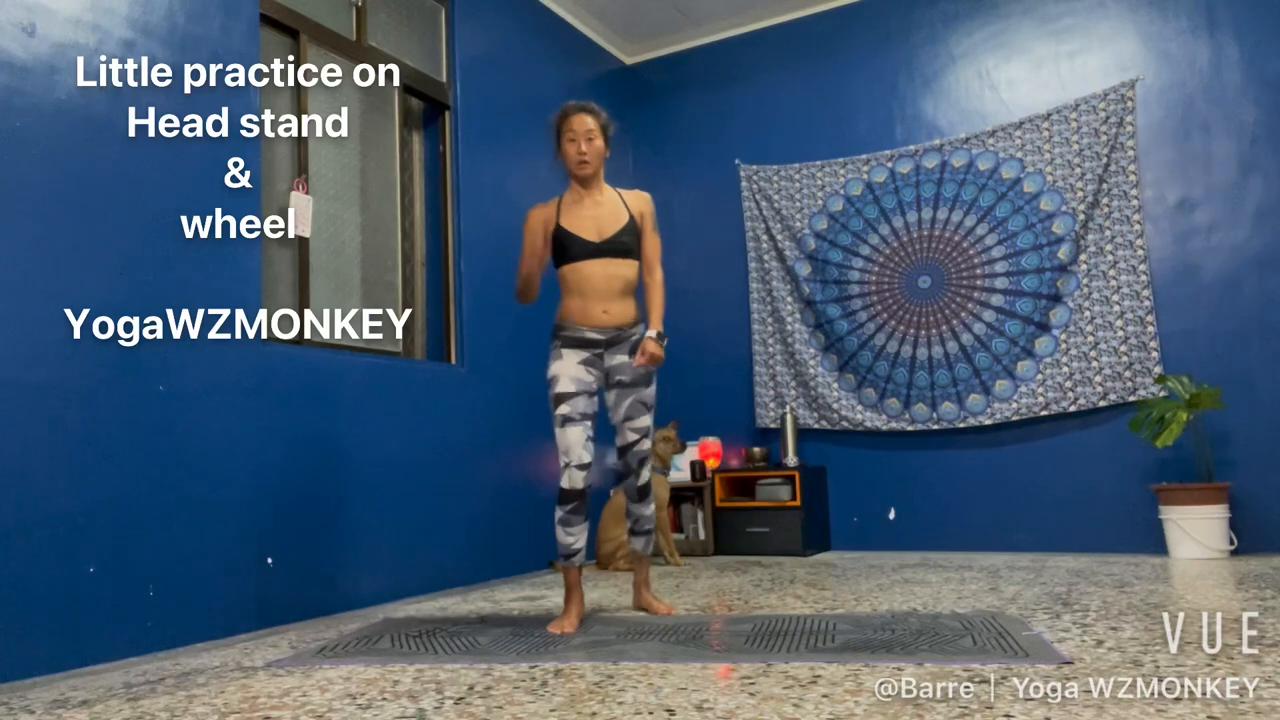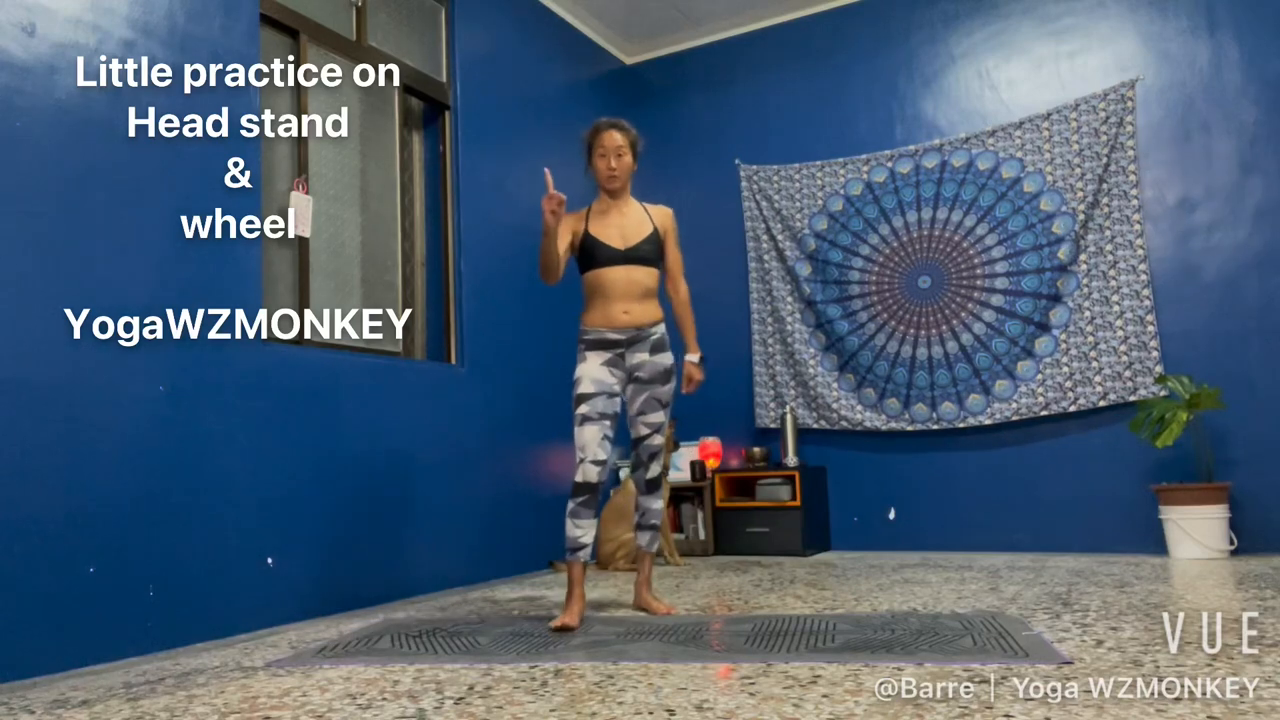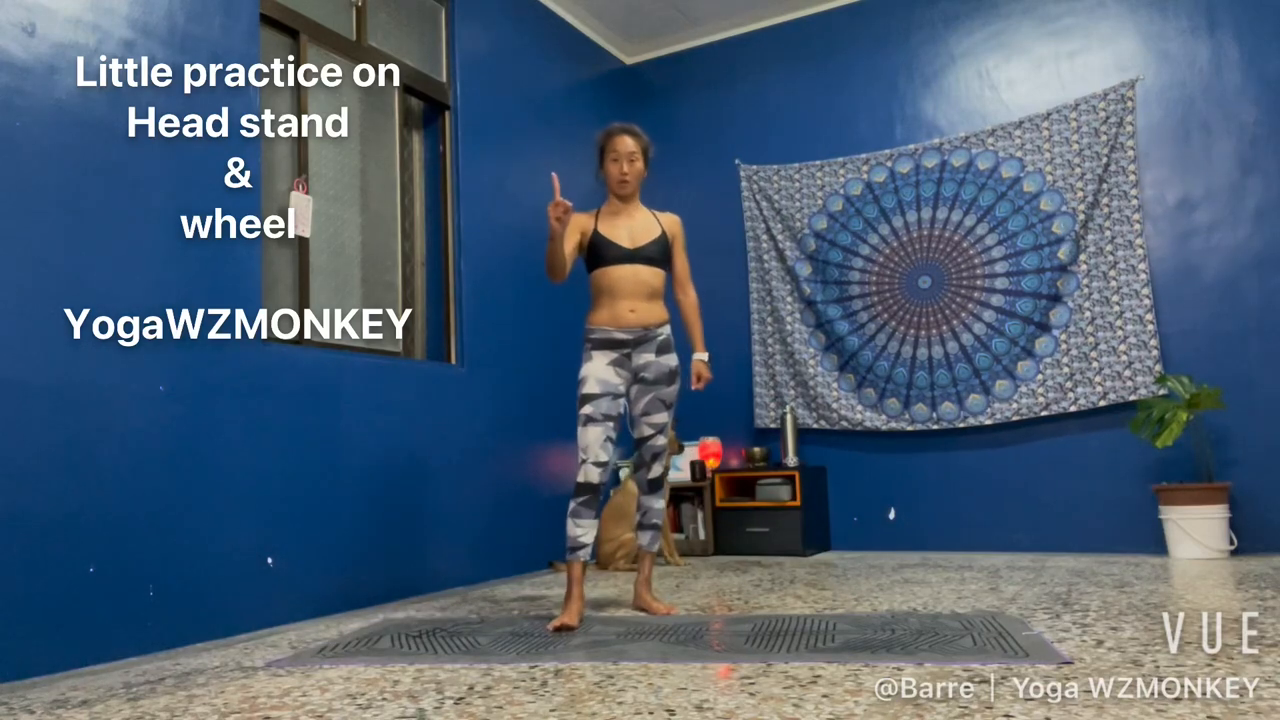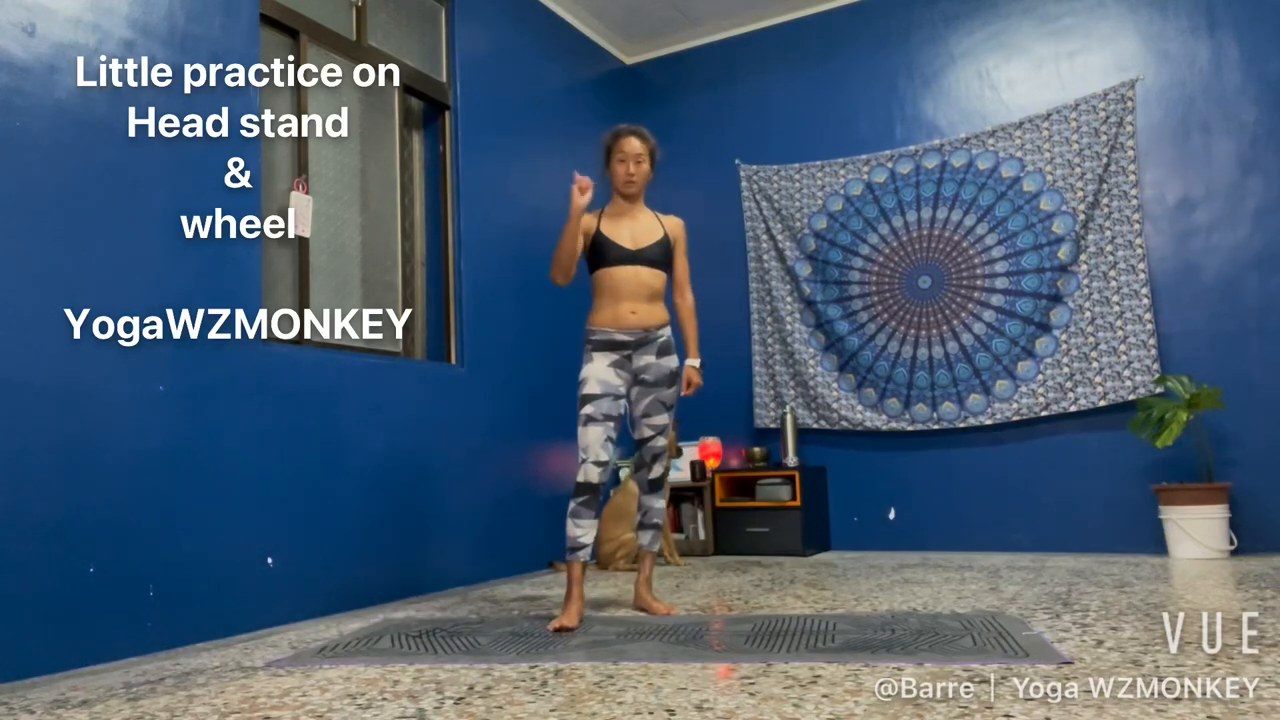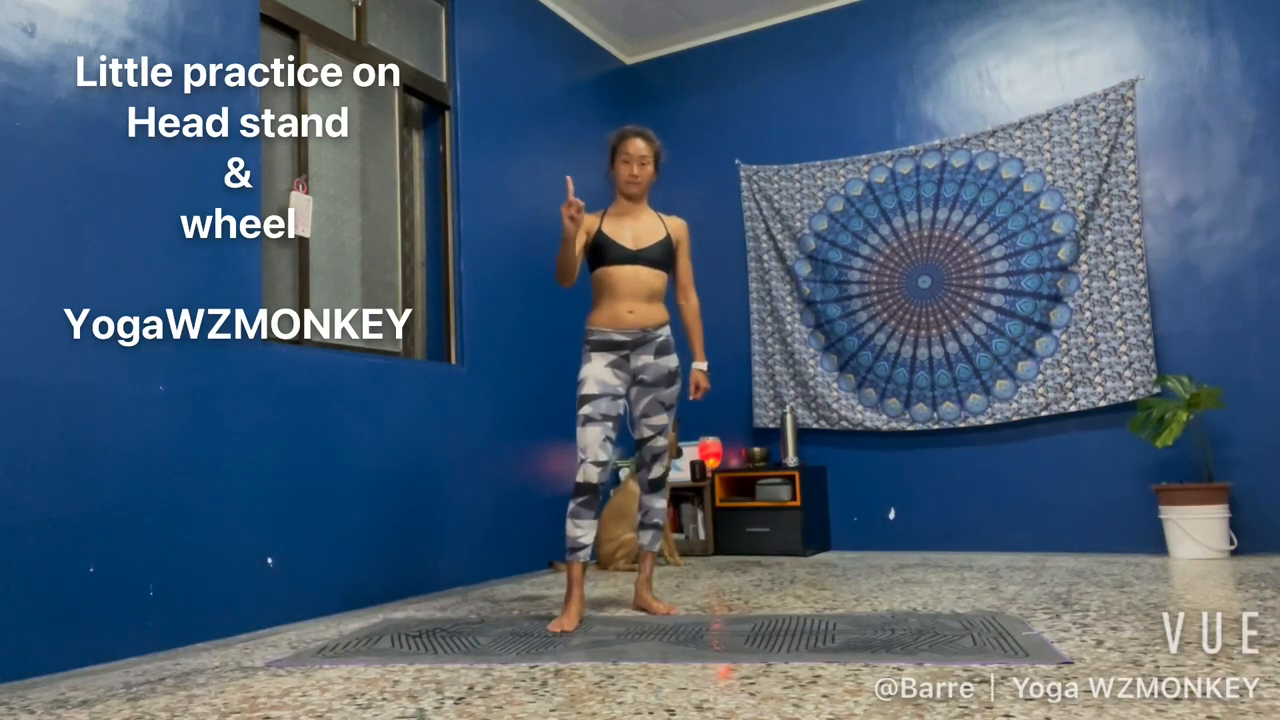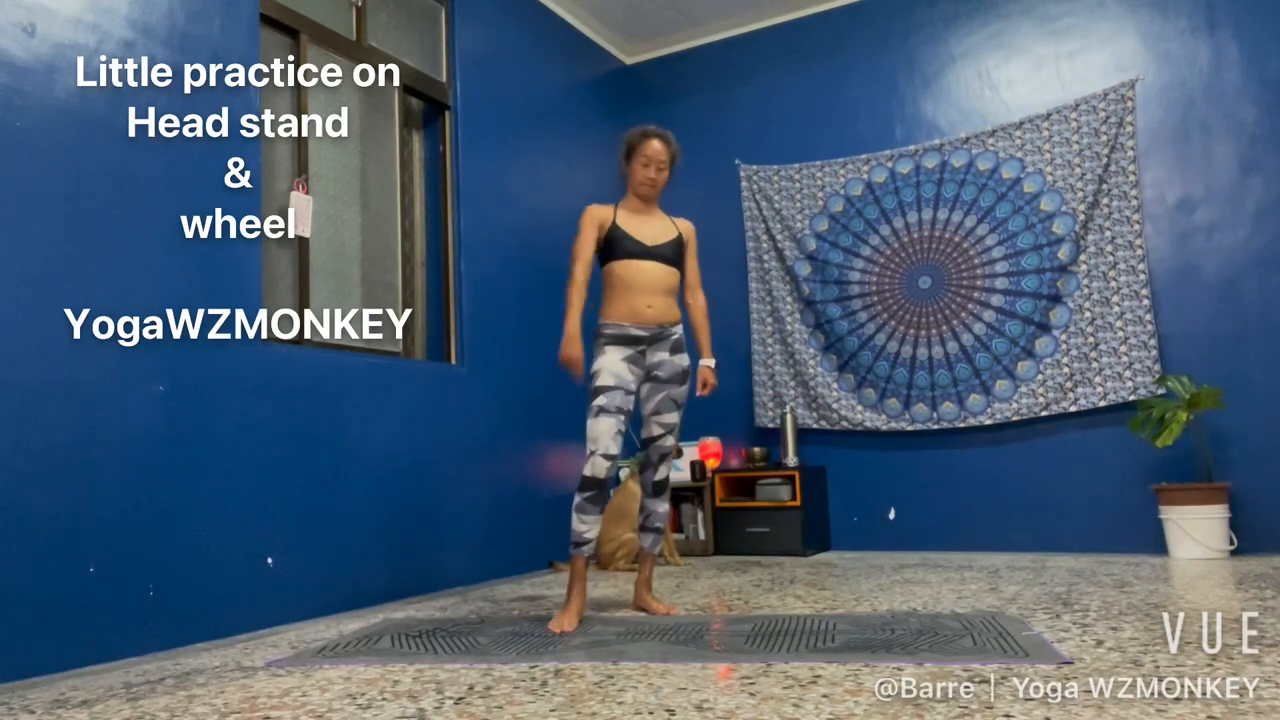
dt=0.4s
person 1, frame 1
left shoulder: (638, 203)
right shoulder: (544, 216)
left elbow: (654, 274)
right elbow: (527, 291)
left wrist: (654, 332)
right wrist: (527, 283)
left hip: (631, 345)
right hip: (573, 348)
left knee: (639, 470)
right knee: (574, 471)
left ankle: (643, 586)
right ankle: (573, 600)
person 1, frame 2
left shoulder: (661, 217)
right shoulder: (576, 222)
left elbow: (677, 288)
right elbow: (550, 276)
left wrist: (692, 353)
right wrist: (550, 229)
left hip: (652, 347)
right hip: (597, 349)
left knee: (650, 468)
right knee: (589, 468)
left ankle: (643, 586)
right ankle: (575, 596)
person 1, frame 3
left shoulder: (669, 223)
right shoulder: (584, 222)
left elbow: (685, 290)
right elbow: (556, 276)
left wrist: (699, 352)
right wrist: (555, 234)
left hip: (658, 347)
right hip: (603, 349)
left knee: (652, 467)
right knee: (591, 467)
left ankle: (643, 587)
right ankle: (574, 597)
person 1, frame 4
left shoulder: (672, 226)
right shoulder: (589, 222)
left elbow: (684, 295)
right elbow: (561, 276)
left wrist: (693, 357)
right wrist: (574, 215)
left hip: (658, 349)
right hip: (603, 350)
left knee: (653, 468)
right knee: (592, 467)
left ankle: (644, 587)
right ankle: (575, 597)
person 1, frame 5
left shoulder: (674, 227)
right shoulder: (591, 222)
left elbow: (687, 296)
right elbow: (565, 280)
left wrist: (700, 361)
right wrist: (568, 236)
left hip: (657, 349)
right hip: (602, 349)
left knee: (654, 468)
right knee: (590, 467)
left ankle: (644, 586)
right ankle: (574, 598)
person 1, frame 6
left shoulder: (683, 228)
right shoulder: (599, 216)
left elbow: (695, 293)
right elbow: (579, 278)
left wrist: (706, 356)
right wrist: (571, 335)
left hip: (671, 346)
right hip: (616, 344)
left knee: (659, 468)
right knee: (599, 462)
left ankle: (644, 585)
right ankle: (575, 593)
